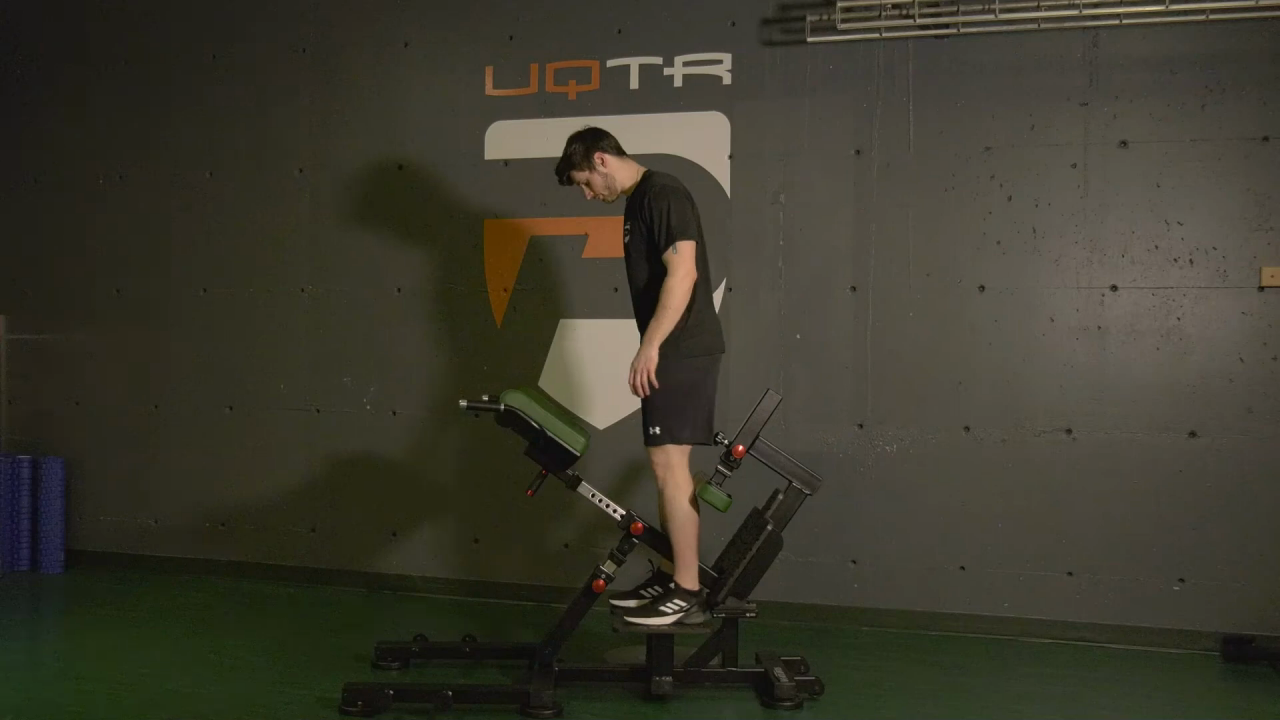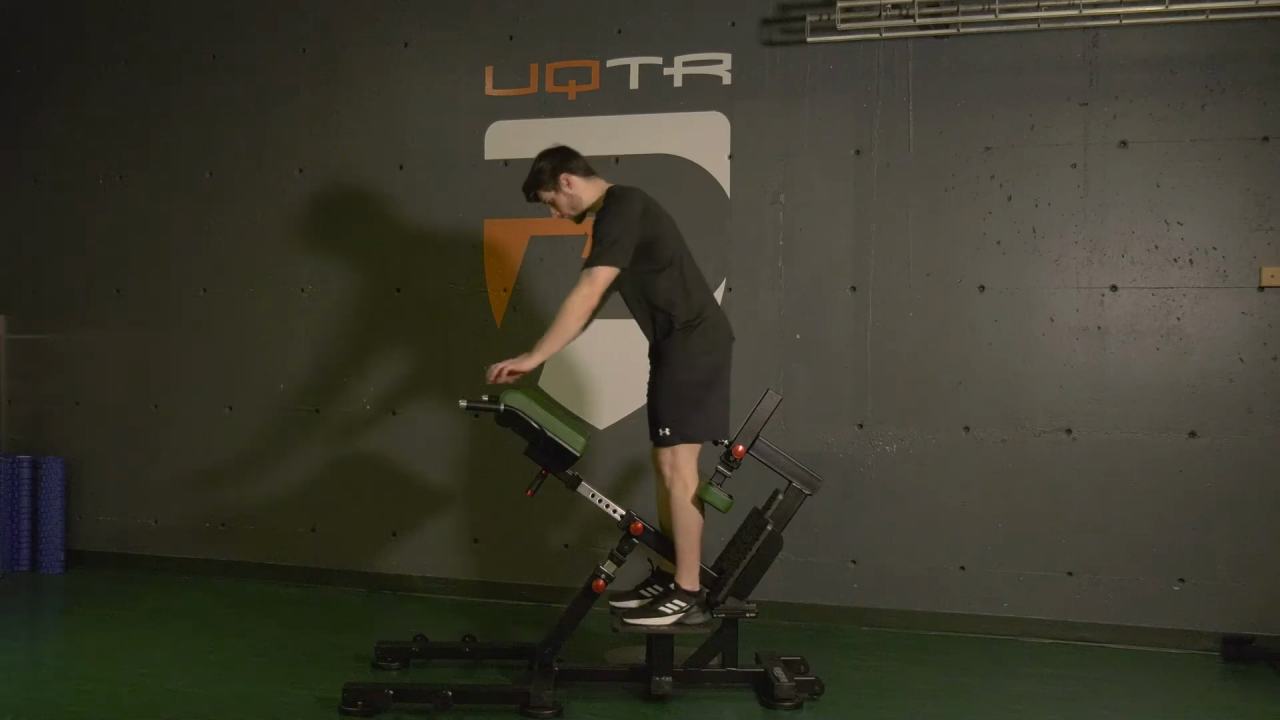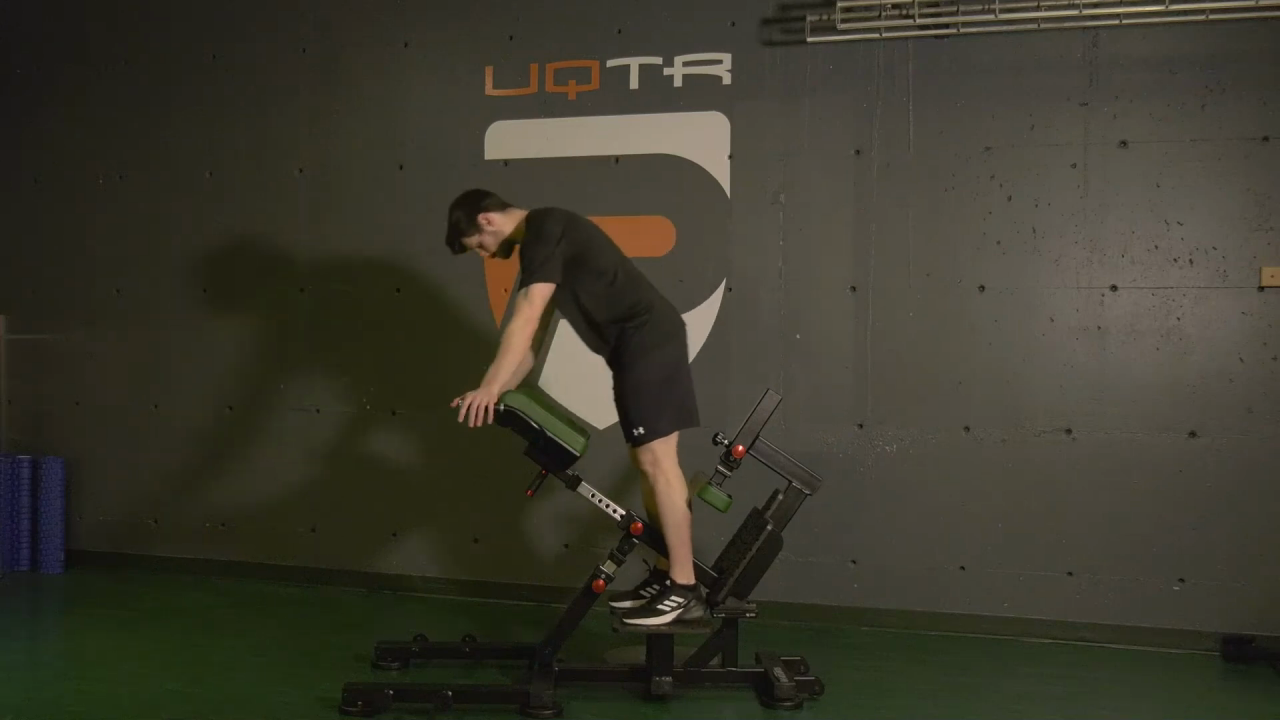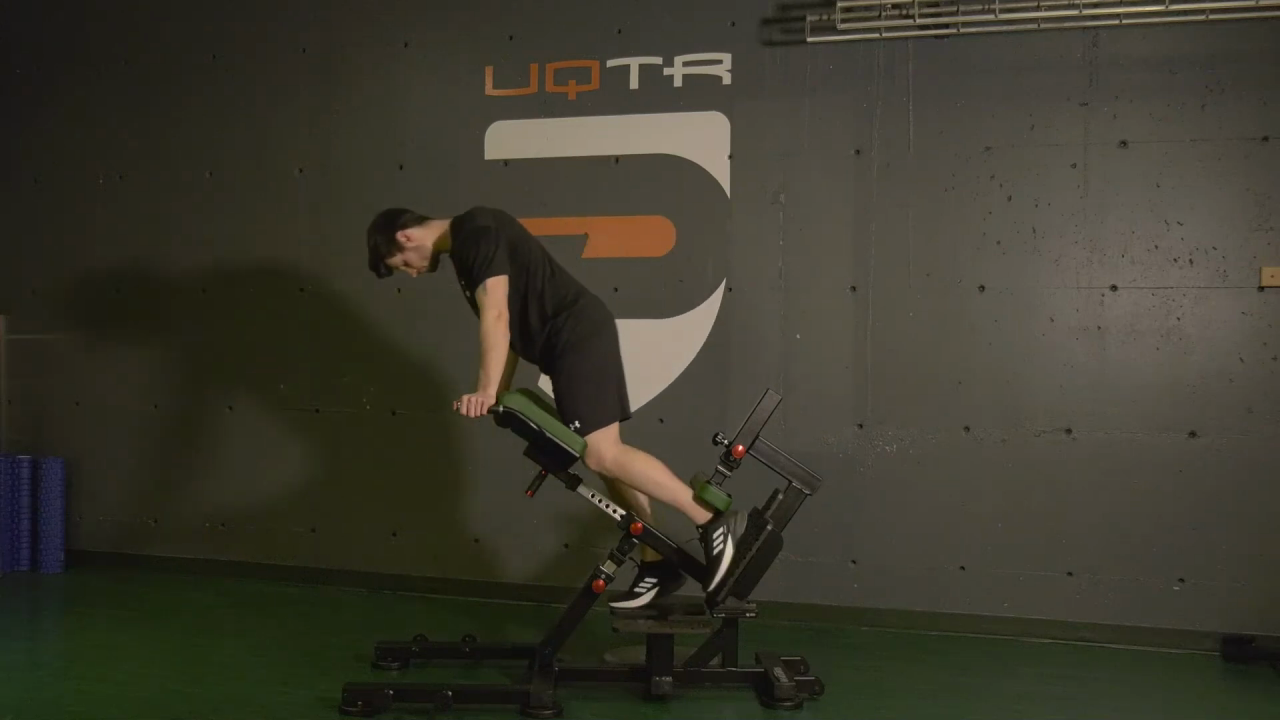
dt=0.5s
person 1, frame 1
left shoulder: (662, 193)
right shoulder: (639, 201)
left elbow: (682, 273)
left wrist: (648, 348)
right wrist: (652, 349)
left hip: (684, 349)
right hip: (671, 350)
left knee: (668, 463)
right knee: (665, 463)
left ankle: (688, 594)
right ankle: (669, 576)
person 1, frame 2
left shoulder: (621, 210)
right shoulder: (617, 210)
left elbow: (585, 297)
right elbow: (592, 302)
left wrist: (532, 359)
right wrist: (538, 357)
left hip: (694, 343)
right hip: (679, 343)
left knee: (677, 464)
right knee: (668, 463)
left ankle: (688, 594)
right ankle: (670, 575)
person 1, frame 3
left shoulder: (544, 230)
right shoulder: (539, 239)
left elbow: (524, 320)
right elbow: (533, 330)
left wrist: (488, 389)
right wrist: (503, 390)
left hip: (649, 339)
right hip: (639, 344)
left knee: (656, 460)
right knee: (650, 462)
left ankle: (685, 589)
right ankle: (666, 576)
person 1, frame 4
left shoulder: (476, 231)
right shoulder: (461, 250)
left elbow: (495, 315)
right elbow: (508, 323)
left wrist: (486, 390)
right wrist: (498, 392)
left hip: (580, 336)
right hip: (571, 344)
left knee: (601, 454)
right knee: (607, 455)
left ankle: (712, 522)
right ankle: (658, 565)
